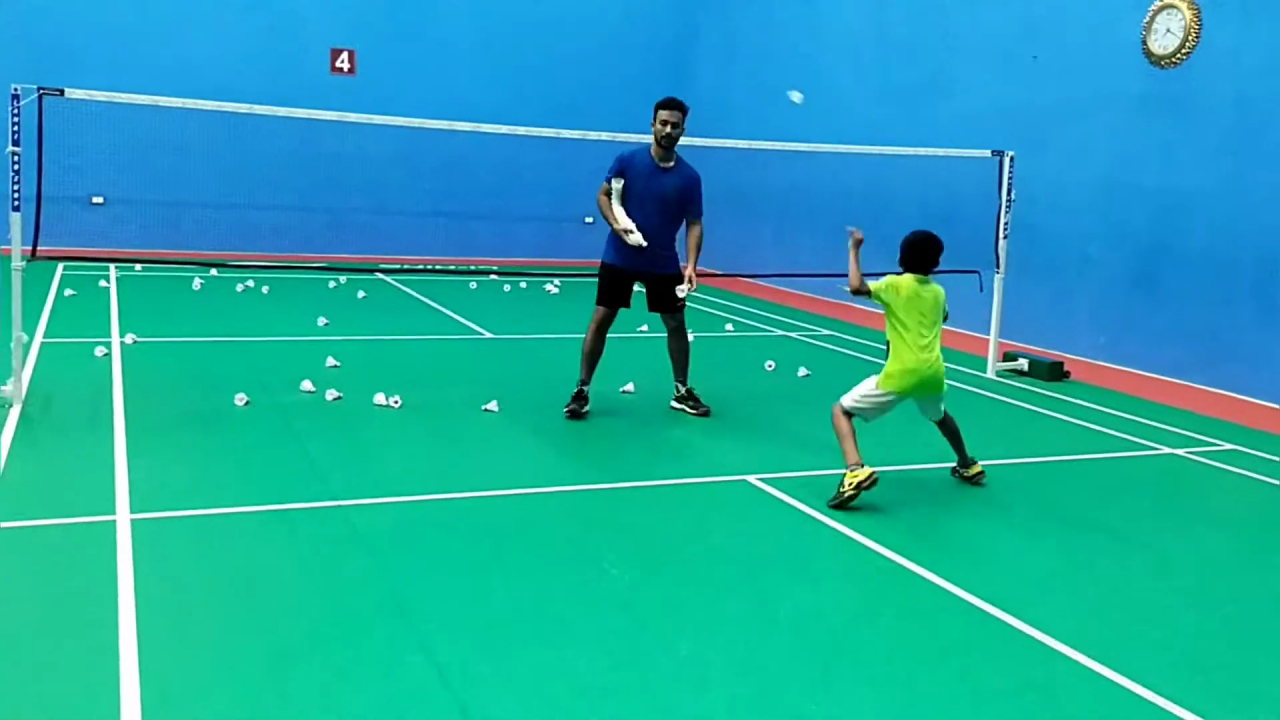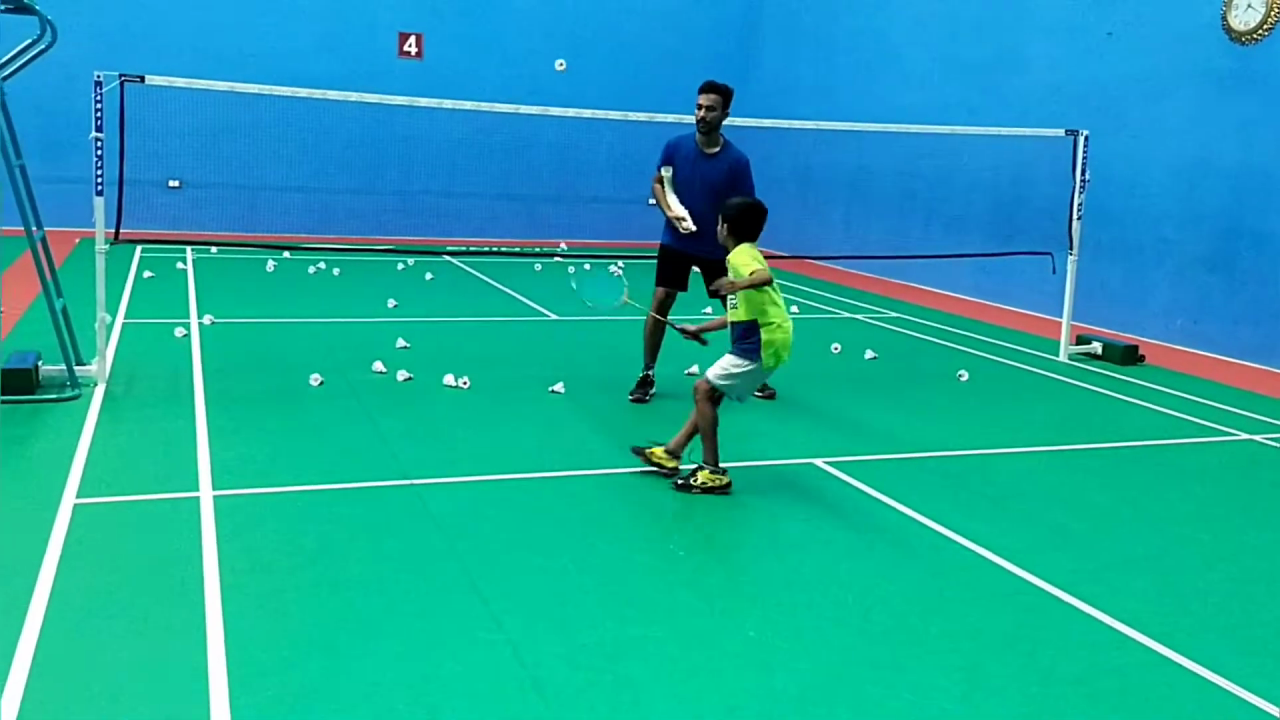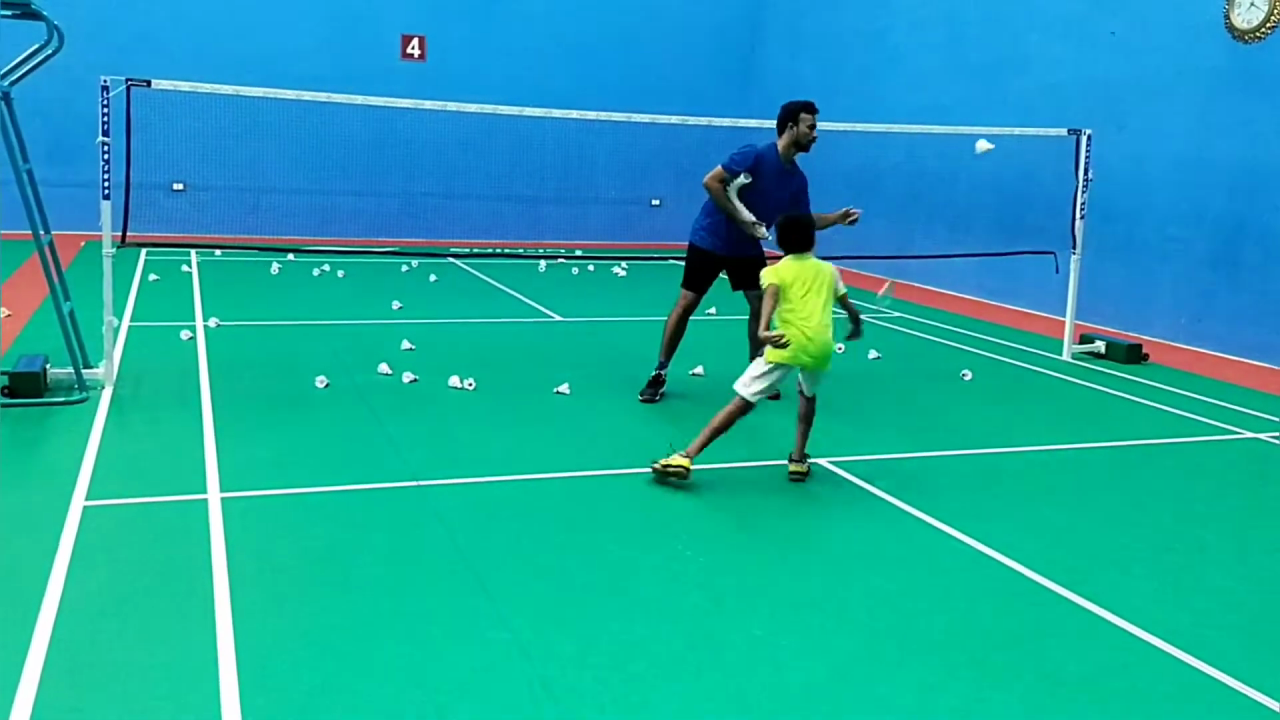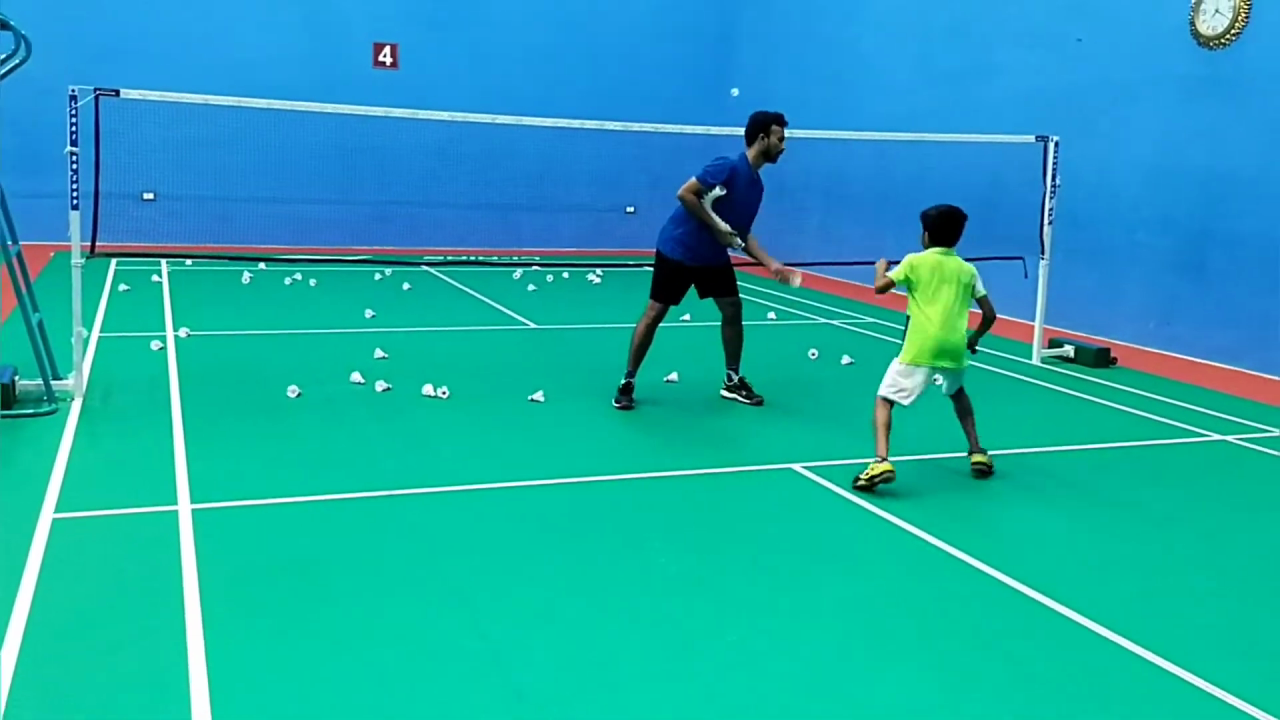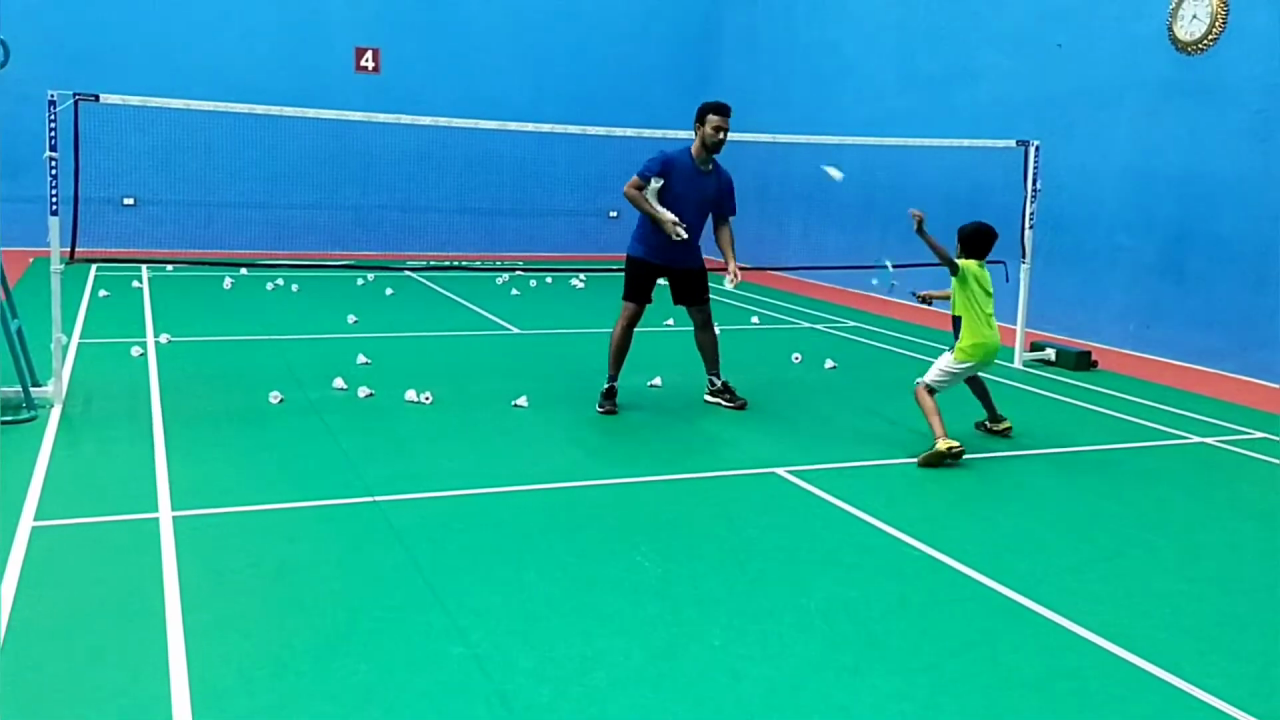
dt=1s
person 1, frame 1
left shoulder: (689, 177)
right shoulder: (626, 160)
left elbow: (694, 224)
right elbow: (605, 197)
left wrist: (691, 265)
right wrist: (620, 225)
left hip: (663, 263)
right hip: (619, 257)
left knee: (677, 325)
right knee: (601, 320)
left ankle: (682, 391)
right ankle: (581, 391)
person 1, frame 2
left shoulder: (736, 161)
right shoulder: (674, 147)
right elbow: (658, 183)
right wrist: (670, 211)
left hip: (718, 245)
right hip: (677, 242)
right knee: (660, 302)
right ankle: (647, 375)
person 1, frame 3
left shoulder: (797, 178)
right shoulder: (755, 156)
right elbow: (711, 182)
left wrist: (838, 218)
right wrist: (739, 218)
left hip: (747, 247)
right hip: (709, 239)
left knee: (761, 306)
right knee: (686, 304)
right ankle: (659, 374)
person 1, frame 4
left shoulder: (757, 186)
right shoulder: (728, 167)
left elbow: (745, 234)
right elbow: (685, 194)
left wrist: (769, 262)
right wrist: (716, 228)
left hip: (714, 256)
right hip: (677, 249)
left knee: (733, 310)
right knee: (654, 314)
left ankle: (733, 380)
right ankle: (627, 382)
person 1, frame 5
left shoulder: (722, 179)
right shoulder: (666, 161)
left elbow: (723, 224)
right elbow: (631, 189)
left wrist: (731, 261)
right wrist: (661, 217)
left hip: (687, 259)
right hip: (645, 251)
left knee: (703, 318)
right knee: (629, 316)
left ankle: (715, 385)
right ankle: (610, 386)
person 2, frame 1
left shoulder: (894, 284)
right shoulder: (939, 292)
left elbow: (857, 288)
left wrist: (854, 249)
left hip: (900, 374)
right hip: (932, 372)
left knee: (841, 411)
right knee: (937, 414)
left ankle: (857, 470)
right ankle: (968, 465)
person 2, frame 2
left shoulder: (741, 255)
right shoulder: (748, 257)
left elbow: (765, 277)
left wrist: (733, 285)
right wrist: (700, 329)
left hip: (763, 343)
right hip: (763, 339)
left knee: (705, 391)
right knee: (712, 392)
left ankle: (713, 473)
right ankle: (671, 452)
person 2, frame 3
left shoulder: (772, 271)
right shoulder: (829, 270)
left elbow: (771, 294)
right elbow: (850, 310)
left wrist: (763, 330)
right wrist: (856, 328)
left hip: (787, 348)
right hip: (821, 350)
left knee: (740, 404)
right knee: (808, 394)
left ankle: (686, 458)
right ankle: (799, 459)
person 2, frame 4
left shoulder: (915, 262)
right shoulder: (968, 269)
left elbow: (881, 286)
right elbow: (989, 315)
left wrist: (880, 267)
right wrist: (974, 339)
left hip: (921, 348)
right hip: (955, 347)
left knee: (883, 401)
right knee: (957, 392)
left ankle: (881, 462)
right ankle: (978, 455)
person 2, frame 5
left shoulder: (967, 268)
right shoulder: (982, 271)
left elbow: (948, 260)
left wrist: (922, 232)
right wrist: (936, 295)
left hip: (969, 347)
right hip: (990, 344)
left knee: (923, 389)
right knee: (969, 375)
left ankle: (944, 443)
right ankle: (997, 420)
